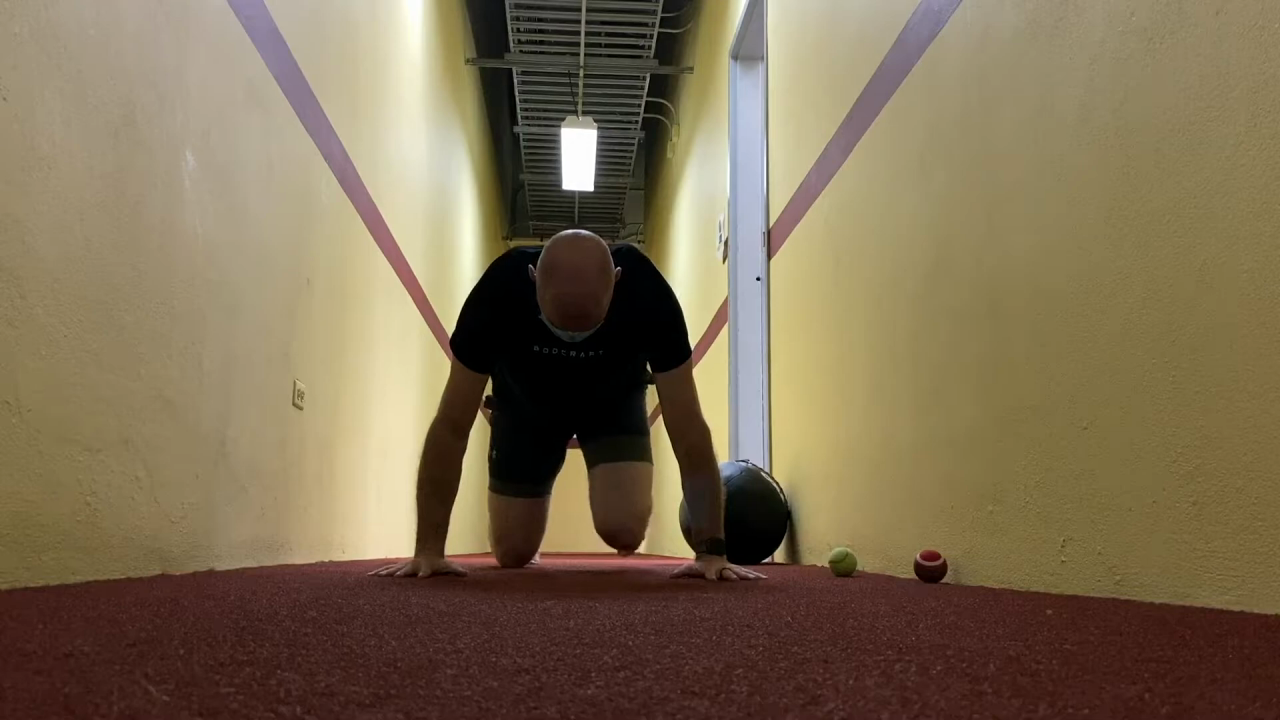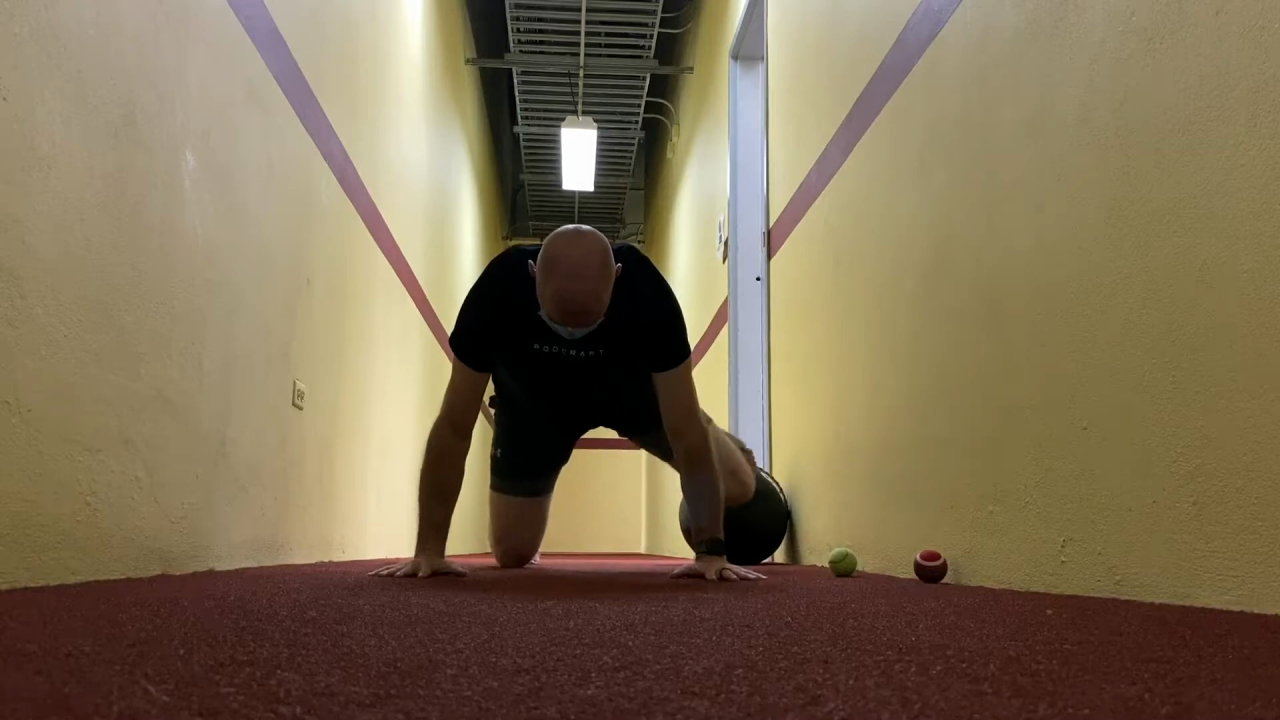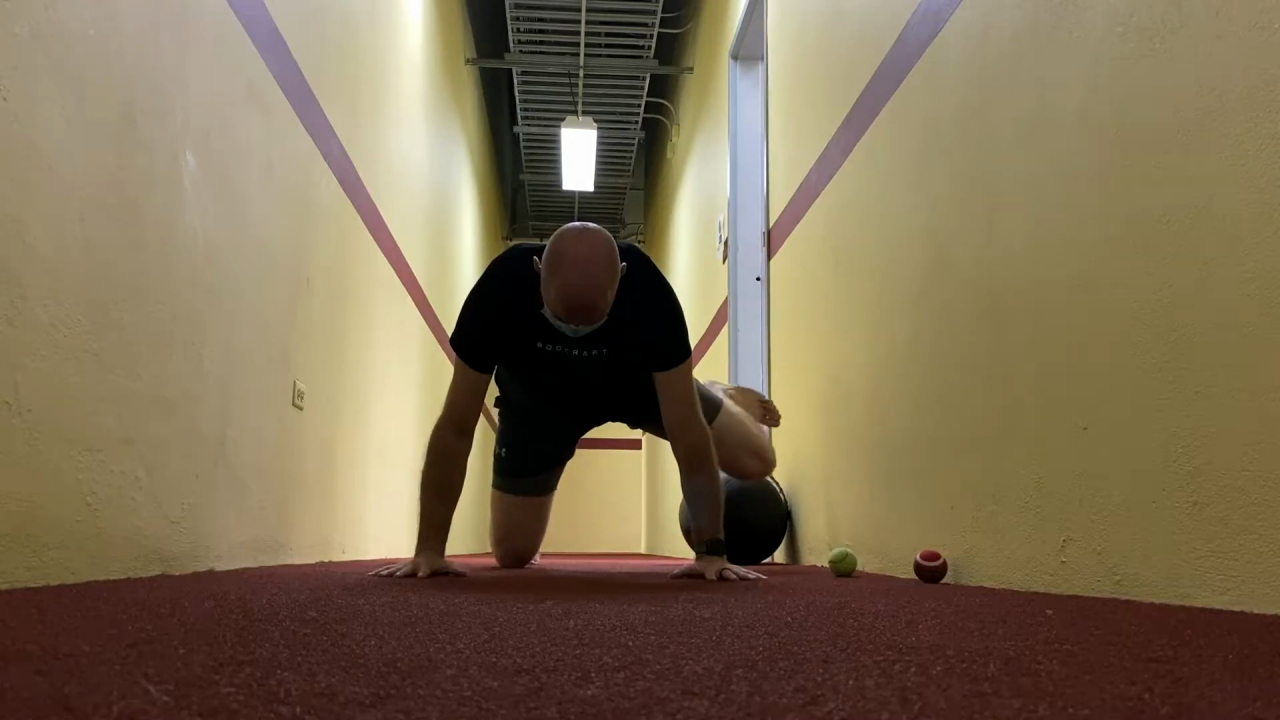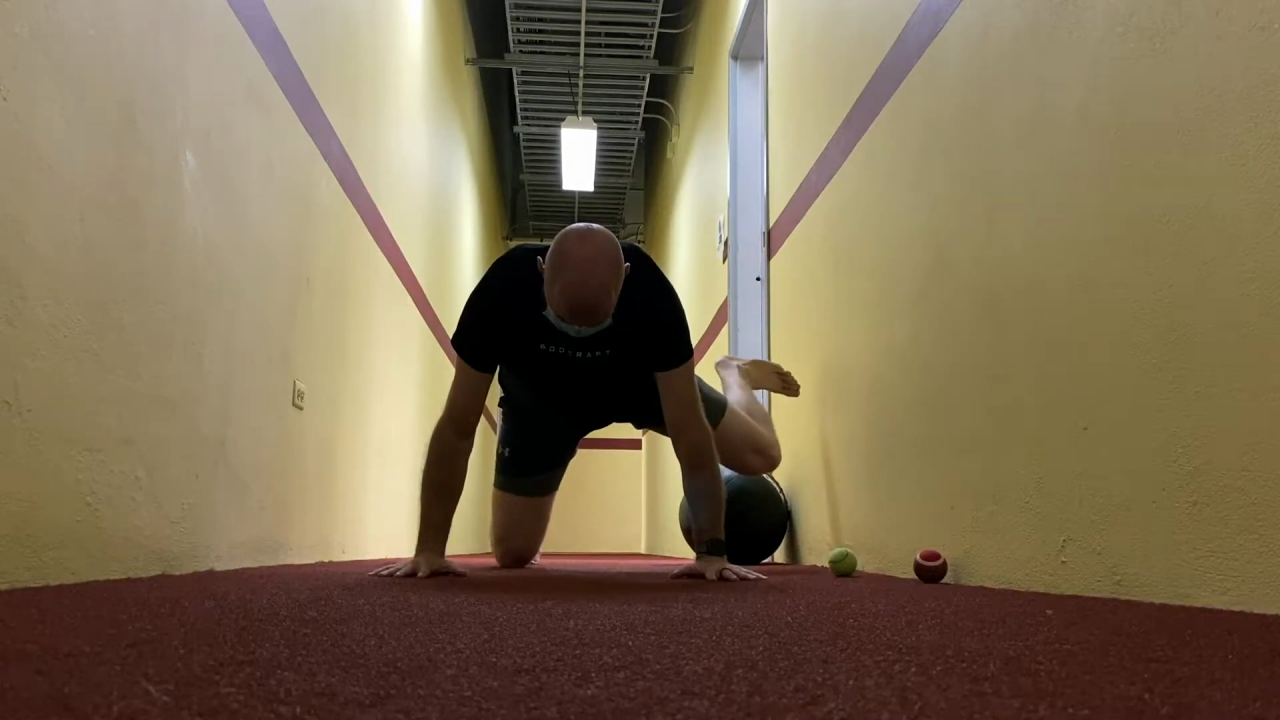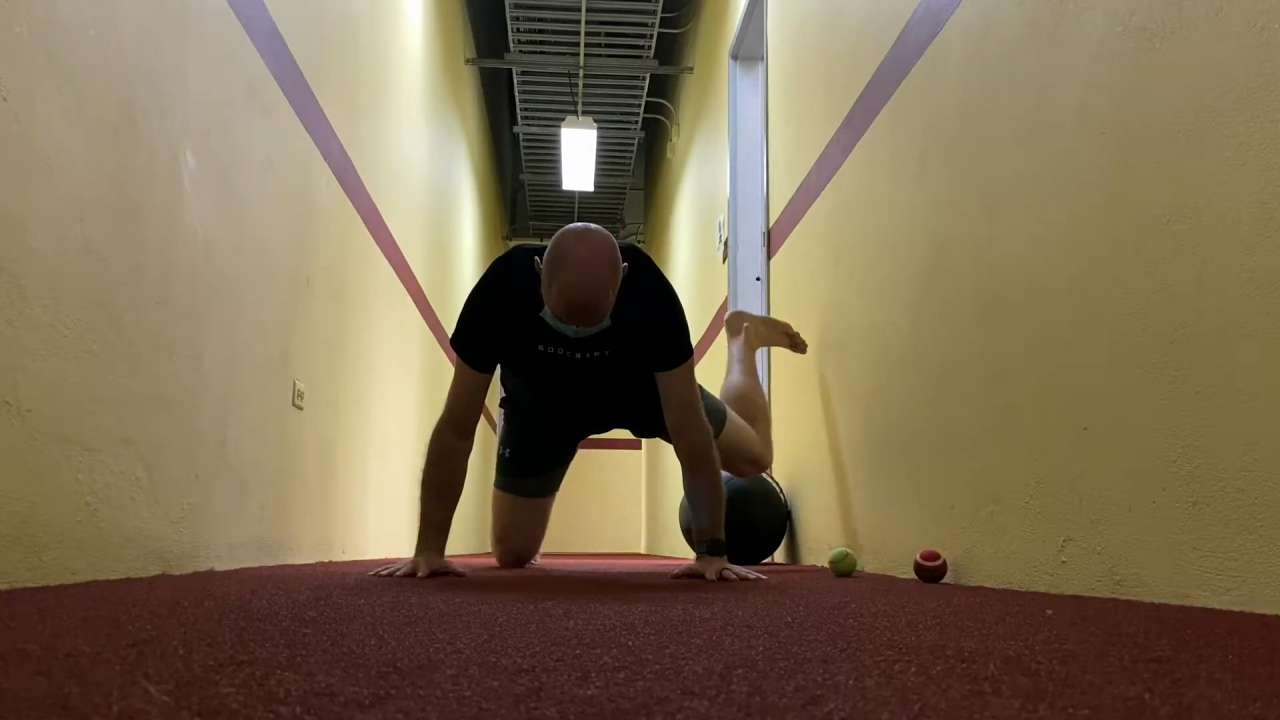
dt=0.3s
person 1, frame 1
left shoulder: (646, 290)
right shoulder: (500, 288)
left elbow: (686, 427)
right elbow: (452, 426)
left wrist: (710, 550)
right wrist: (428, 549)
left hip: (614, 394)
right hip: (527, 400)
left knee: (622, 532)
right knee: (512, 553)
person 1, frame 2
left shoulder: (646, 289)
right shoulder: (500, 287)
left elbow: (686, 425)
right elbow: (454, 426)
left wrist: (712, 551)
right wrist: (429, 549)
left hip: (627, 387)
right hip: (533, 401)
left knee: (740, 489)
right knee: (513, 553)
person 1, frame 3
left shoulder: (648, 290)
right shoulder: (501, 287)
left elbow: (687, 429)
right elbow: (456, 427)
left wrist: (710, 550)
right wrist: (429, 549)
left hip: (632, 381)
right hip: (537, 399)
left knee: (756, 461)
right knee: (512, 553)
left ankle: (721, 396)
person 1, frame 4
left shoulder: (650, 290)
right shoulder: (504, 287)
left elbow: (689, 430)
right elbow: (457, 427)
left wrist: (711, 550)
right wrist: (429, 548)
left hip: (635, 381)
right hip: (539, 401)
left knee: (762, 456)
right knee: (512, 553)
left ankle: (733, 375)
person 1, frame 5
left shoulder: (650, 291)
right shoulder: (502, 288)
left elbow: (690, 430)
right elbow: (456, 428)
left wrist: (711, 550)
right wrist: (430, 549)
left hip: (634, 386)
right hip: (540, 402)
left knee: (753, 455)
right knee: (512, 554)
left ankle: (741, 336)
